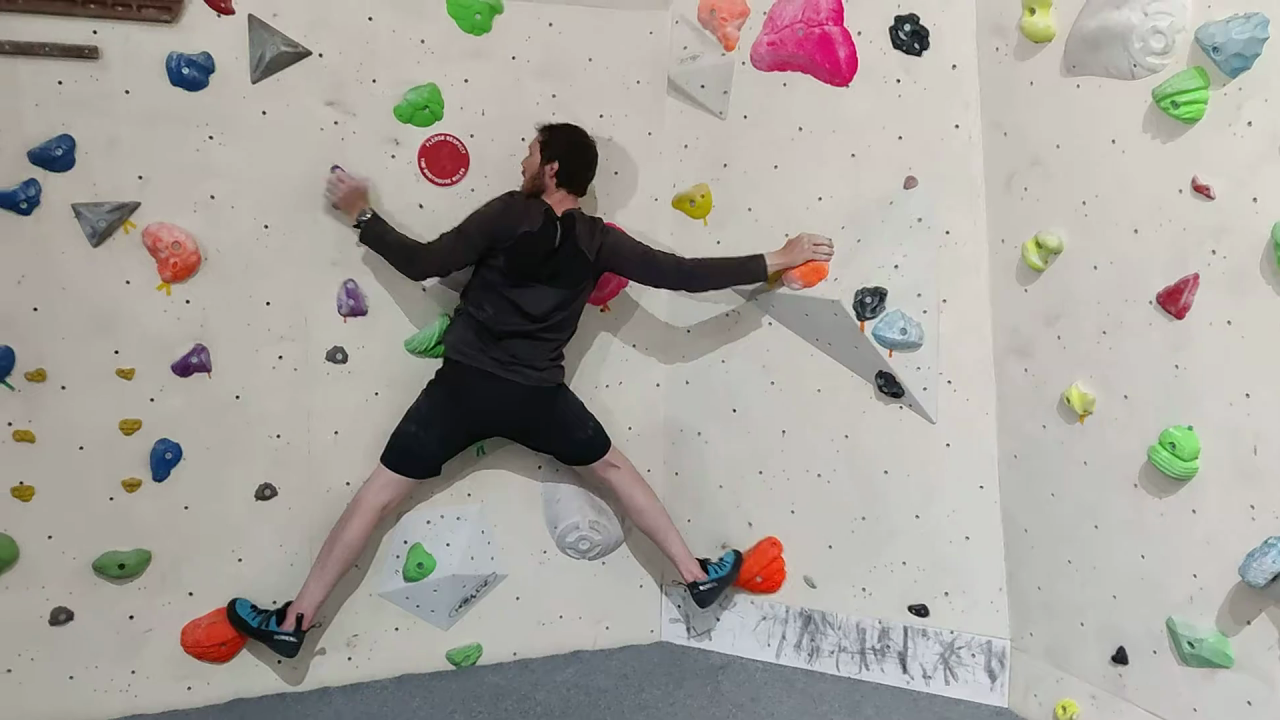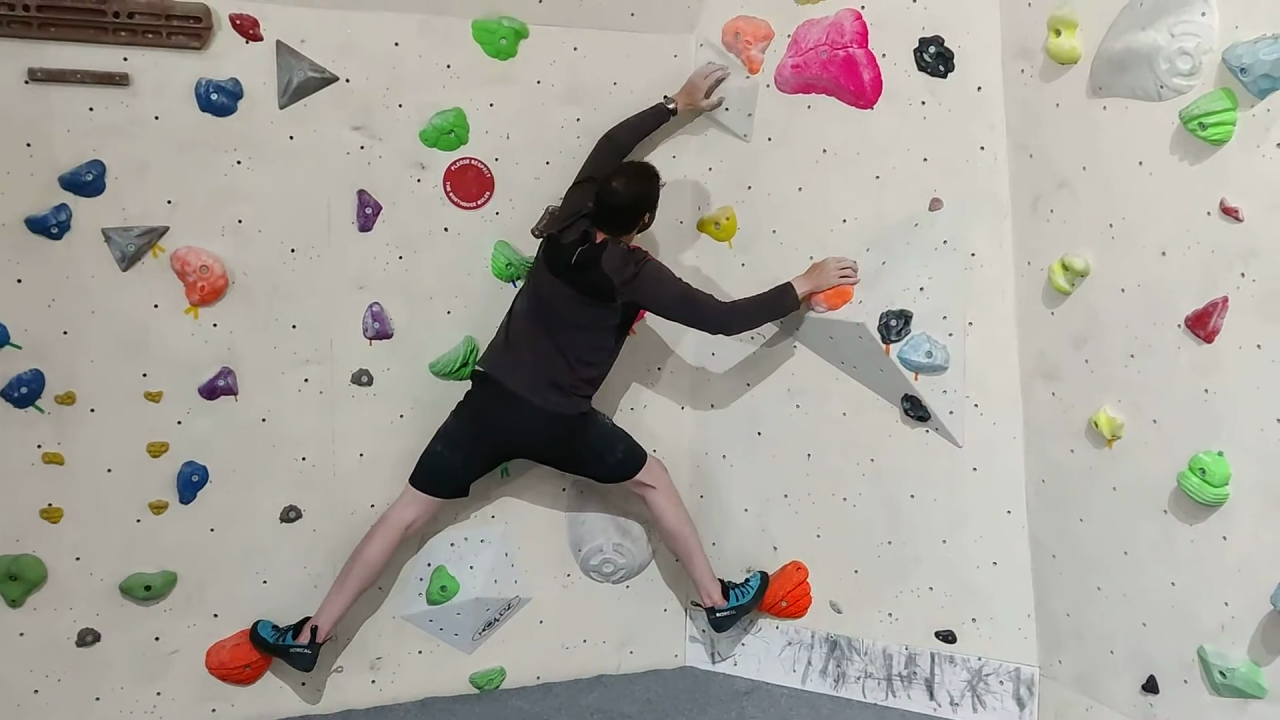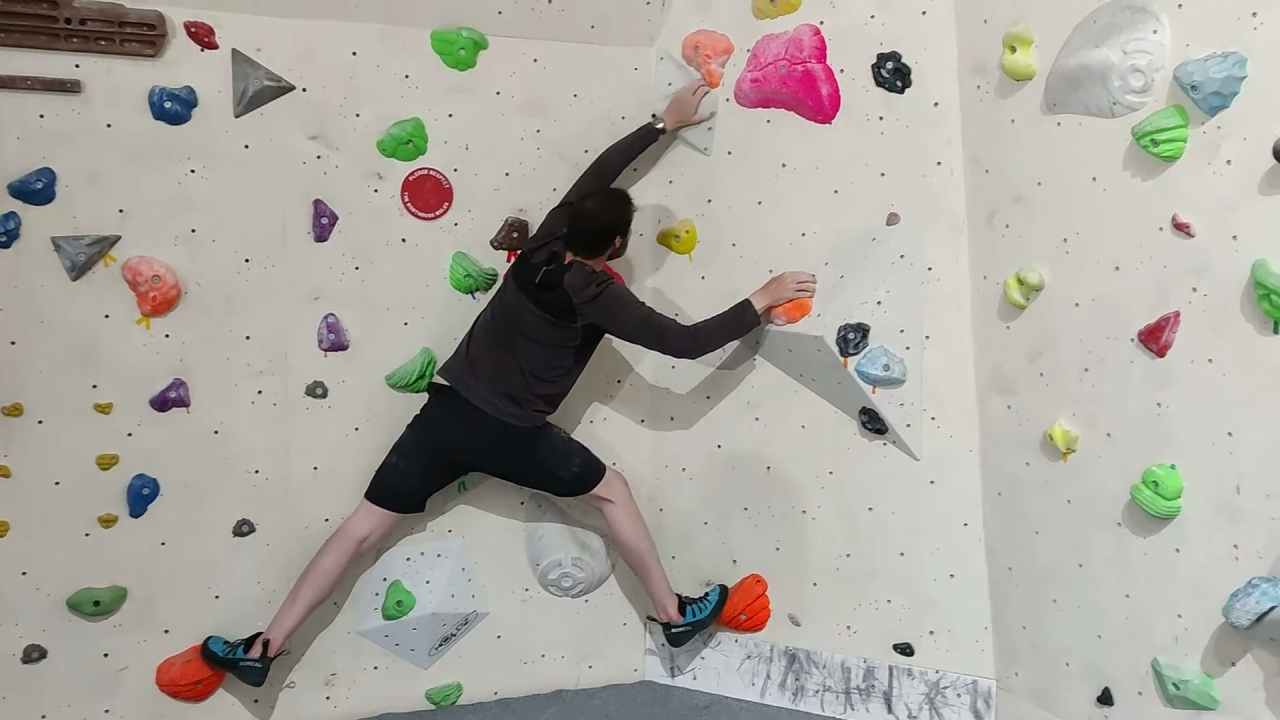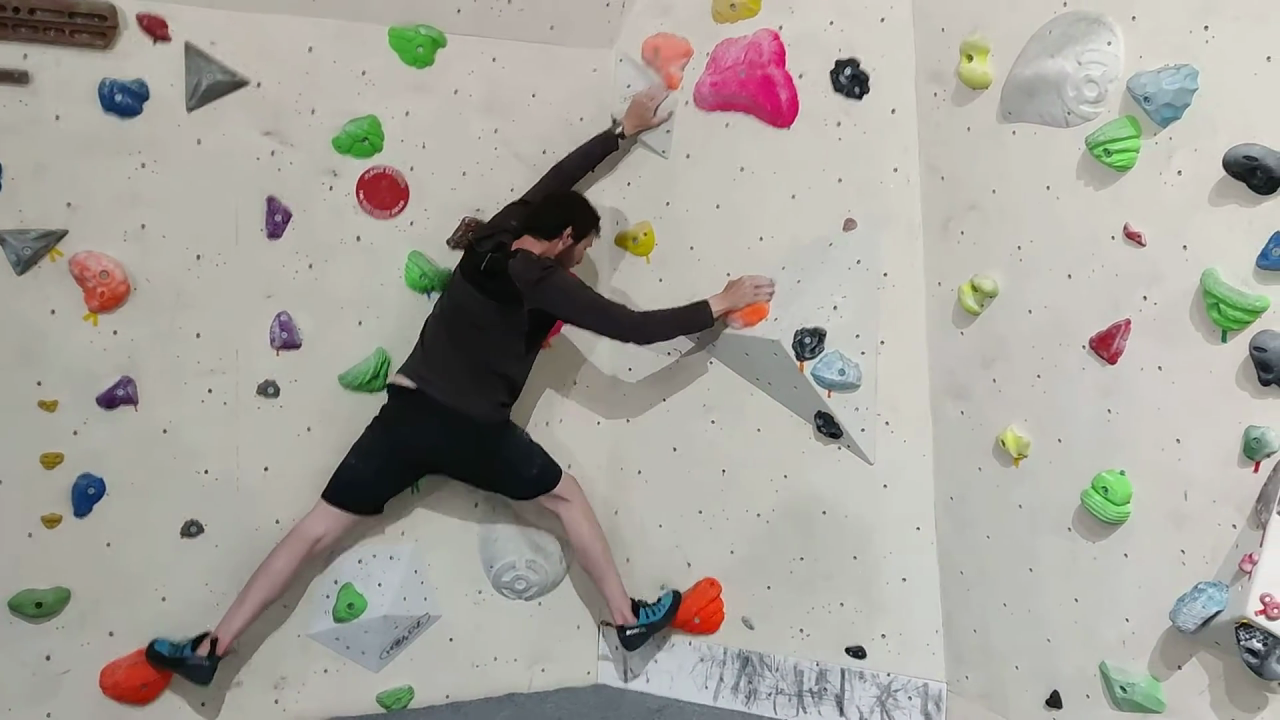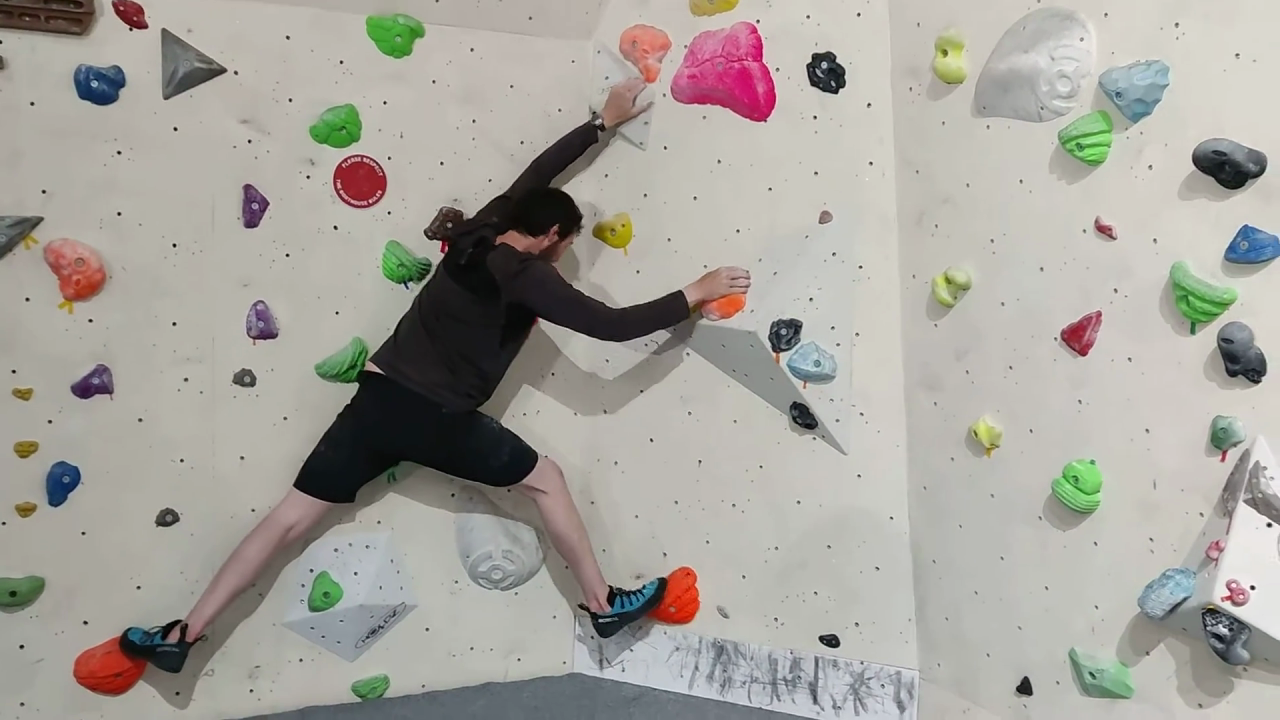
dt=1s
person 1, frame 1
left shoulder: (507, 213)
right shoulder: (597, 240)
left elbow: (421, 263)
right elbow: (685, 275)
left wrist: (362, 215)
right wrist: (776, 260)
left hip: (464, 384)
right hip: (536, 396)
left knee: (378, 494)
right knee: (614, 468)
left ankle: (293, 621)
right ankle: (696, 576)
person 1, frame 2
left shoulder: (567, 224)
right shoulder: (634, 274)
left elbow: (608, 148)
right elbow: (724, 318)
left wrist: (673, 106)
right wrist: (804, 286)
left hip: (491, 403)
right hip: (560, 423)
left knee: (406, 512)
right knee: (652, 481)
left ankle: (312, 634)
right ankle: (715, 600)
person 1, frame 3
left shoulder: (546, 240)
right shoulder: (596, 296)
left elbow: (599, 170)
right elbow: (687, 341)
left wrist: (663, 124)
right wrist: (762, 300)
left hip: (446, 413)
right hip: (509, 434)
left knee: (361, 528)
right knee: (612, 492)
left ankle: (262, 649)
right ankle: (672, 615)
person 1, frame 4
left shoulder: (495, 235)
right shoulder: (544, 284)
left elbow: (558, 176)
right elbow: (636, 328)
left wrist: (622, 131)
right wrist: (717, 305)
left hip: (406, 414)
right hip: (470, 431)
left knee: (316, 530)
right knee: (568, 496)
left ankle: (211, 647)
right ankle: (626, 617)
person 1, frame 5
left shoulder: (478, 232)
right shoulder: (525, 276)
left elbow: (537, 171)
right elbow: (615, 325)
left wrist: (602, 122)
right wrist: (695, 294)
left hip: (376, 402)
right hip: (437, 421)
left knee: (288, 518)
right knee: (547, 480)
left ankle: (182, 635)
right ankle: (602, 604)
